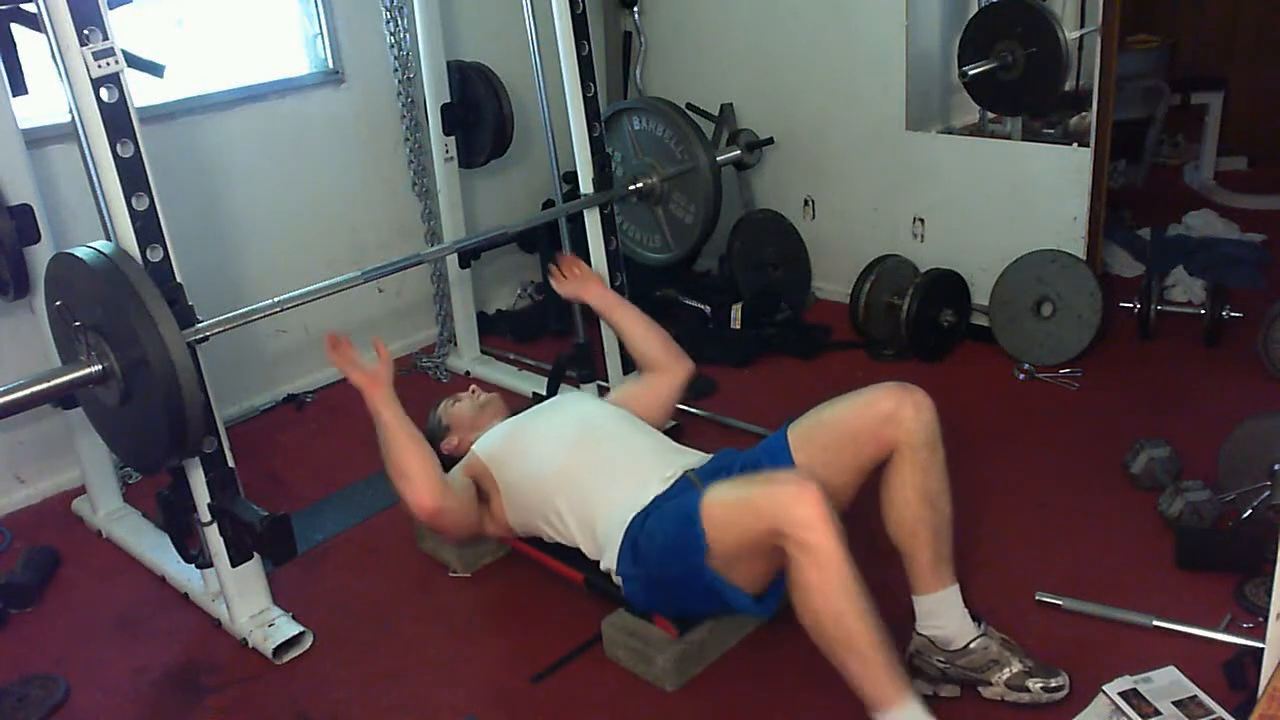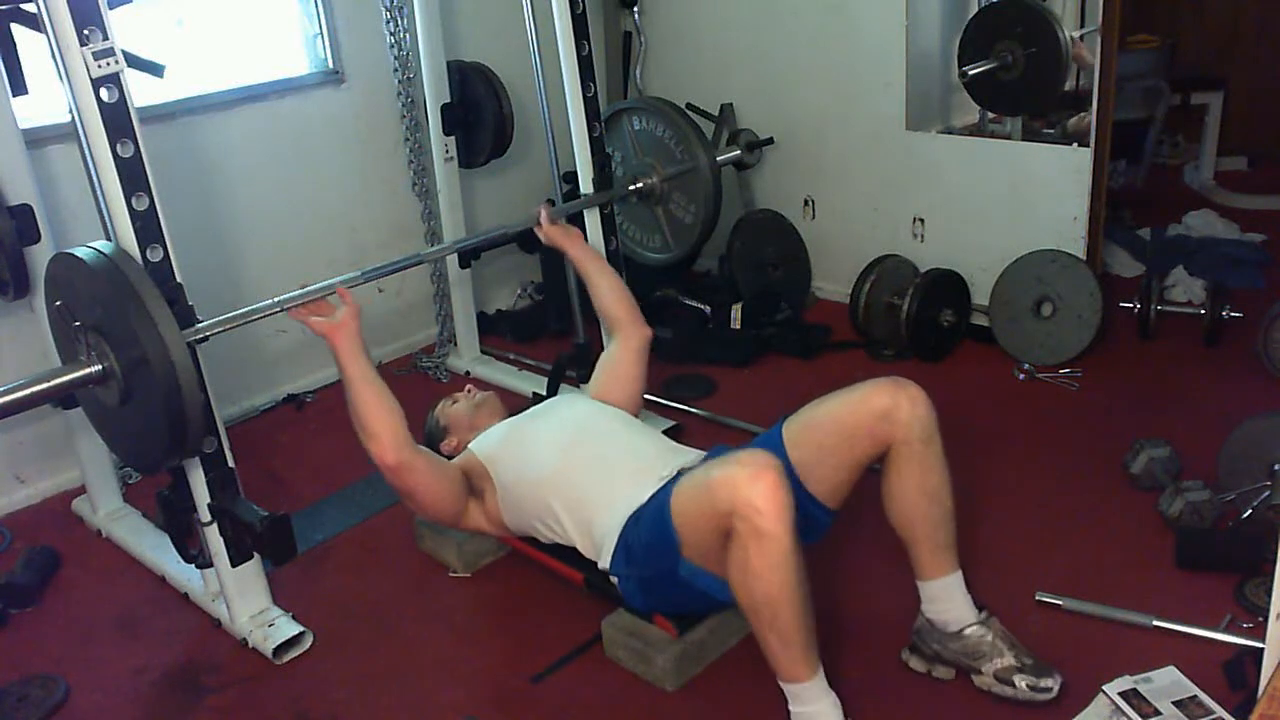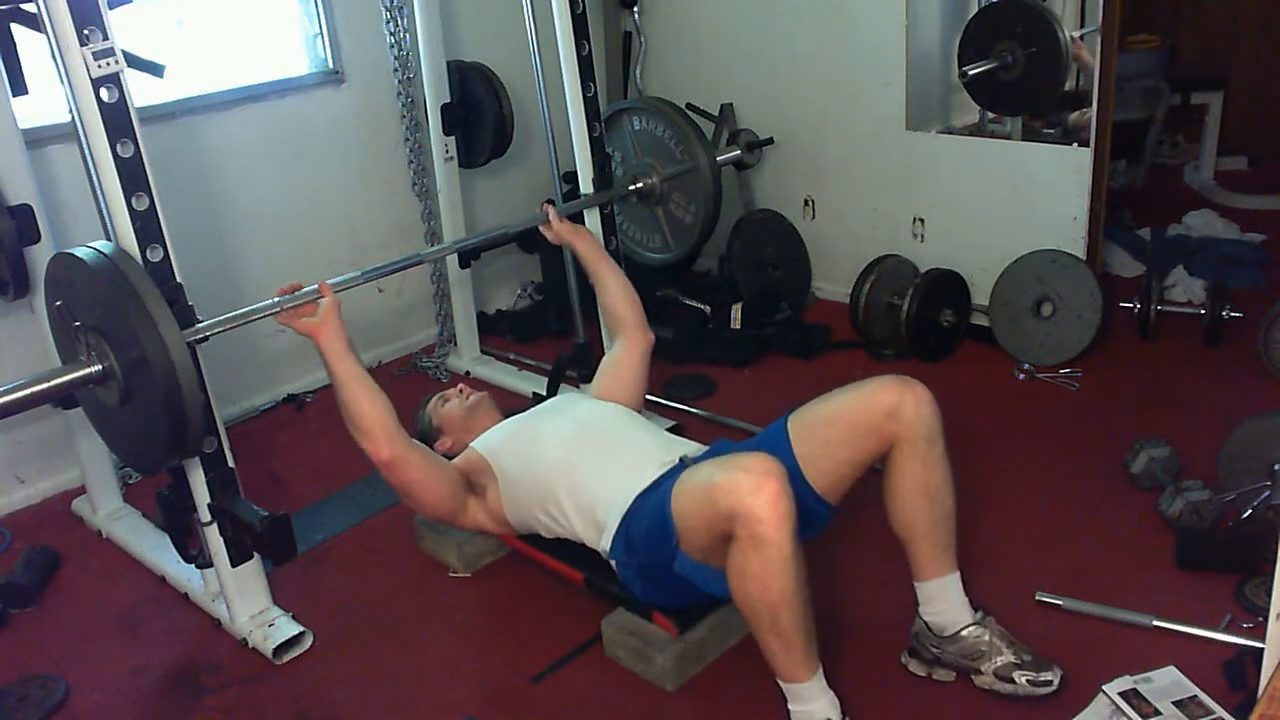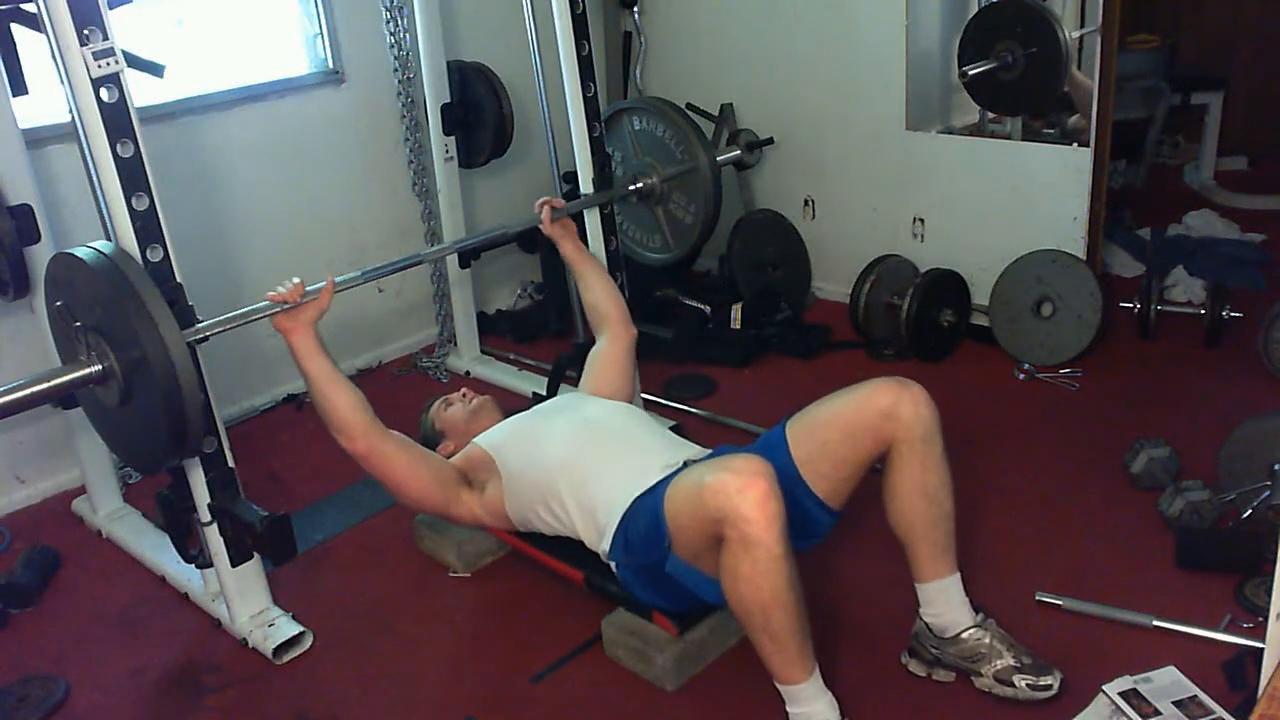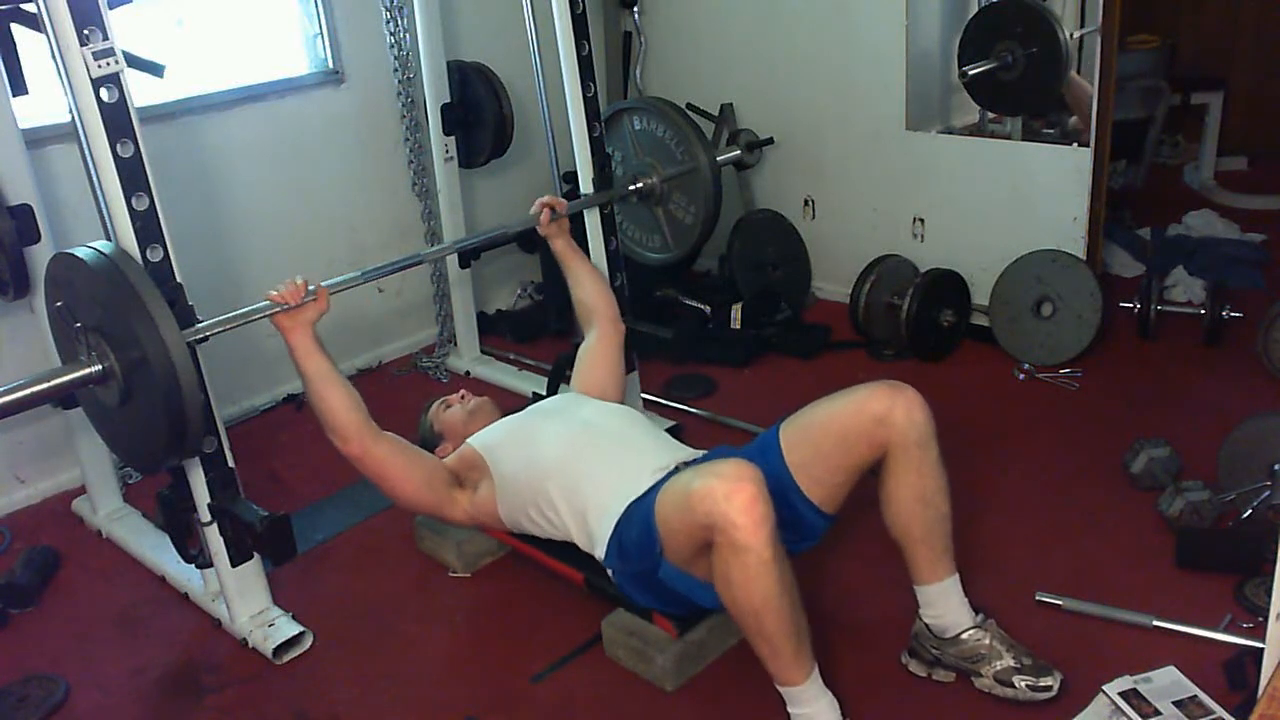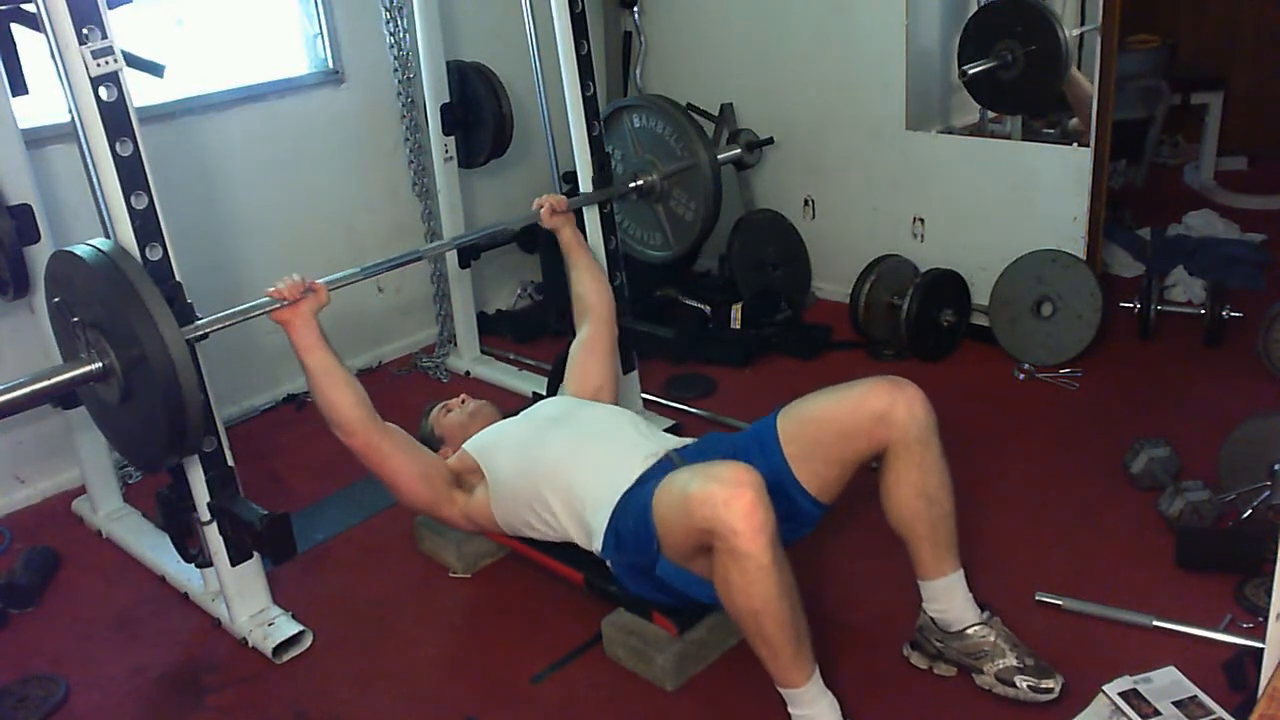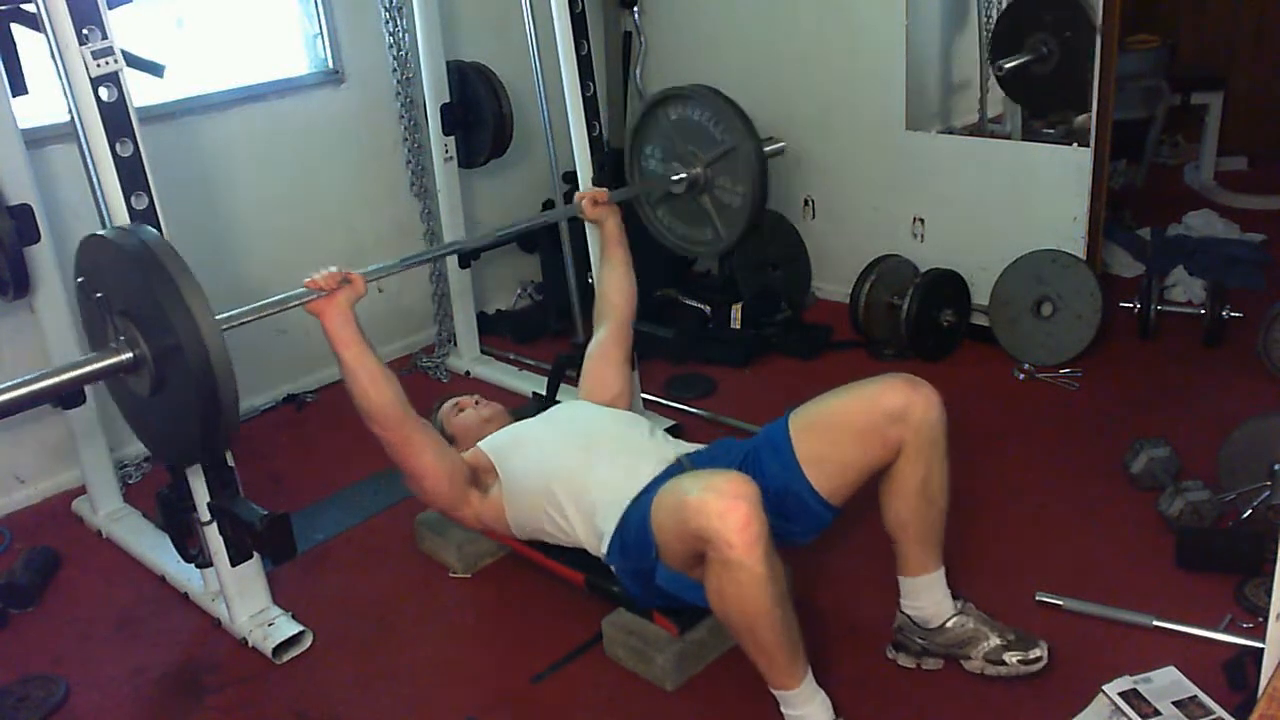
dt=0.4s
person 1, frame 1
left shoulder: (578, 408)
right shoulder: (476, 476)
left elbow: (673, 369)
right elbow: (428, 501)
left wrist: (595, 294)
right wrist: (382, 398)
left hip: (715, 476)
right hip: (654, 543)
left knee: (901, 410)
right knee: (802, 507)
left ankle: (945, 639)
person 1, frame 2
left shoulder: (575, 408)
right shoulder: (469, 483)
left elbow: (632, 332)
right elbow: (394, 454)
left wrist: (574, 246)
right wrist: (347, 340)
left hip: (713, 480)
right hip: (650, 536)
left knee: (899, 405)
right knee: (756, 484)
left ankle: (948, 625)
person 1, frame 3
left shoulder: (573, 407)
right shoulder: (470, 483)
left elbow: (635, 336)
right elbow: (387, 447)
left wrist: (582, 243)
right wrist: (330, 337)
left hip: (716, 474)
right hip: (649, 528)
left knee: (904, 403)
right knee: (759, 490)
left ankle: (945, 627)
person 1, frame 4
left shoulder: (576, 405)
right shoulder: (472, 479)
left elbow: (618, 329)
right elbow: (364, 437)
left wrist: (569, 243)
right wrist: (303, 336)
left hip: (722, 480)
right hip: (650, 527)
left knee: (902, 405)
right knee: (746, 488)
left ankle: (947, 629)
person 1, frame 5
left shoulder: (571, 406)
right shoulder: (466, 479)
left elbow: (606, 327)
right elbow: (360, 440)
left wrist: (562, 241)
right wrist: (302, 336)
left hip: (709, 476)
right hip: (645, 530)
left knee: (896, 409)
right knee: (735, 494)
left ankle: (947, 630)
person 1, frame 6
left shoulder: (567, 408)
right shoulder: (461, 483)
left elbow: (597, 324)
right elbow: (363, 432)
left wrist: (568, 234)
right wrist: (302, 329)
left hip: (706, 457)
right hip: (638, 518)
left knee: (897, 405)
right knee: (736, 498)
left ankle: (952, 622)
person 1, frame 7
left shoulder: (578, 411)
right shoulder: (473, 482)
left elbow: (614, 327)
right elbow: (393, 425)
left wrist: (609, 226)
right wrist: (338, 319)
left hip: (720, 463)
right hip: (644, 525)
left knee: (909, 404)
right knee: (729, 509)
left ankle: (928, 619)
